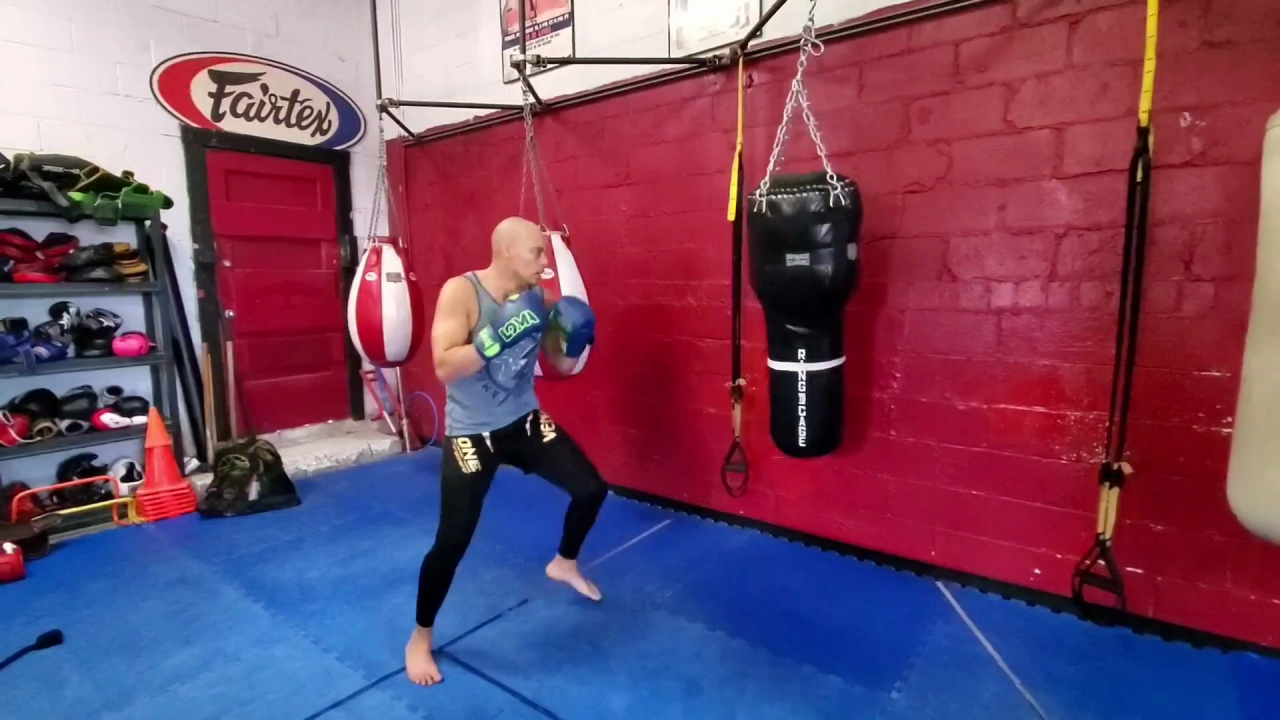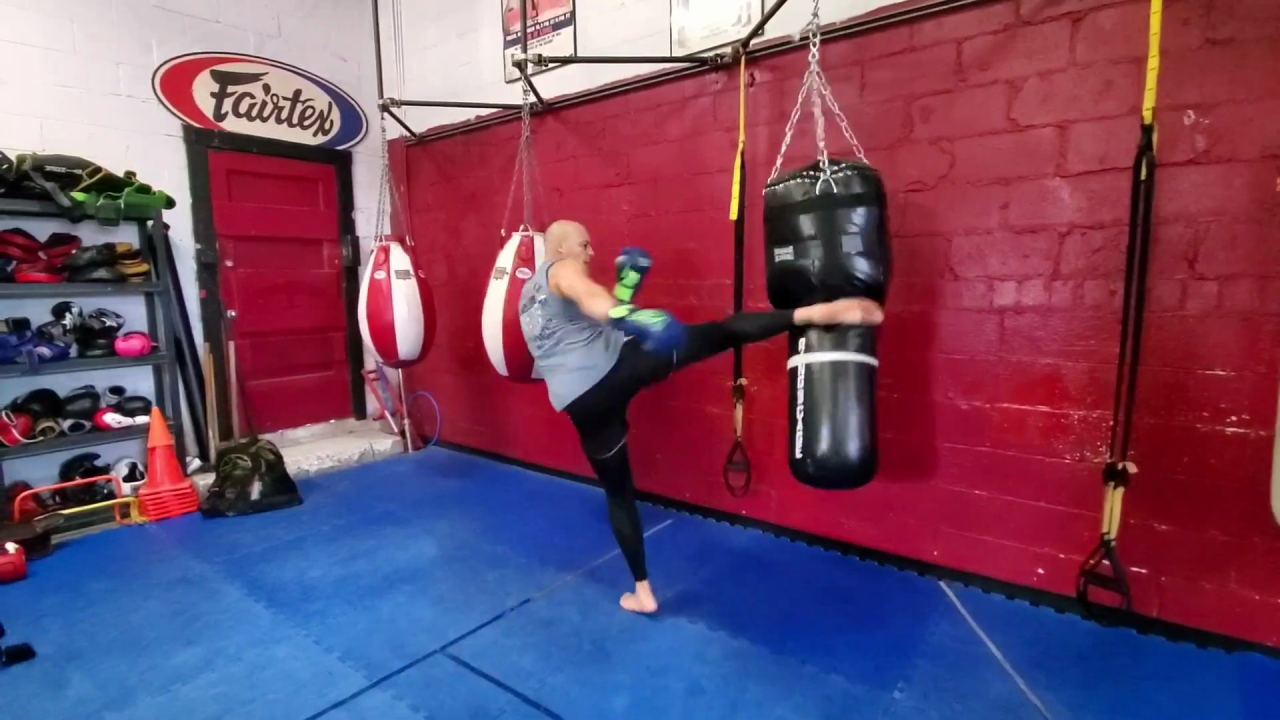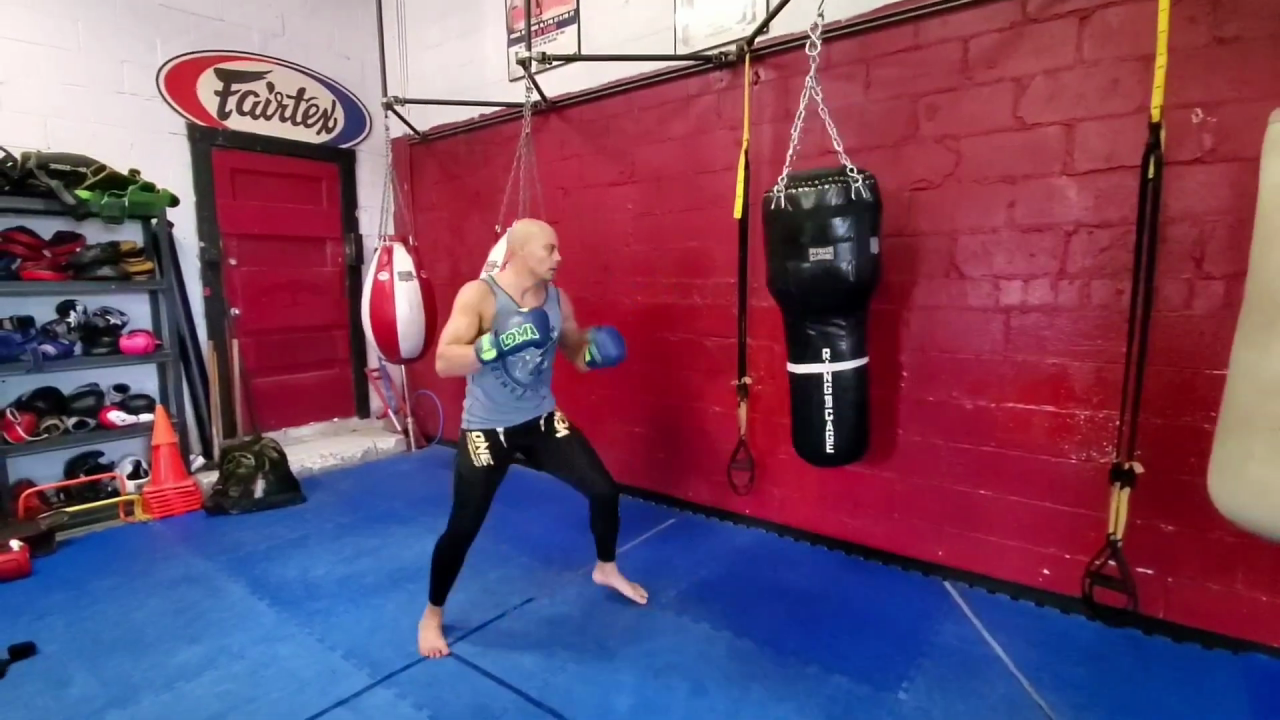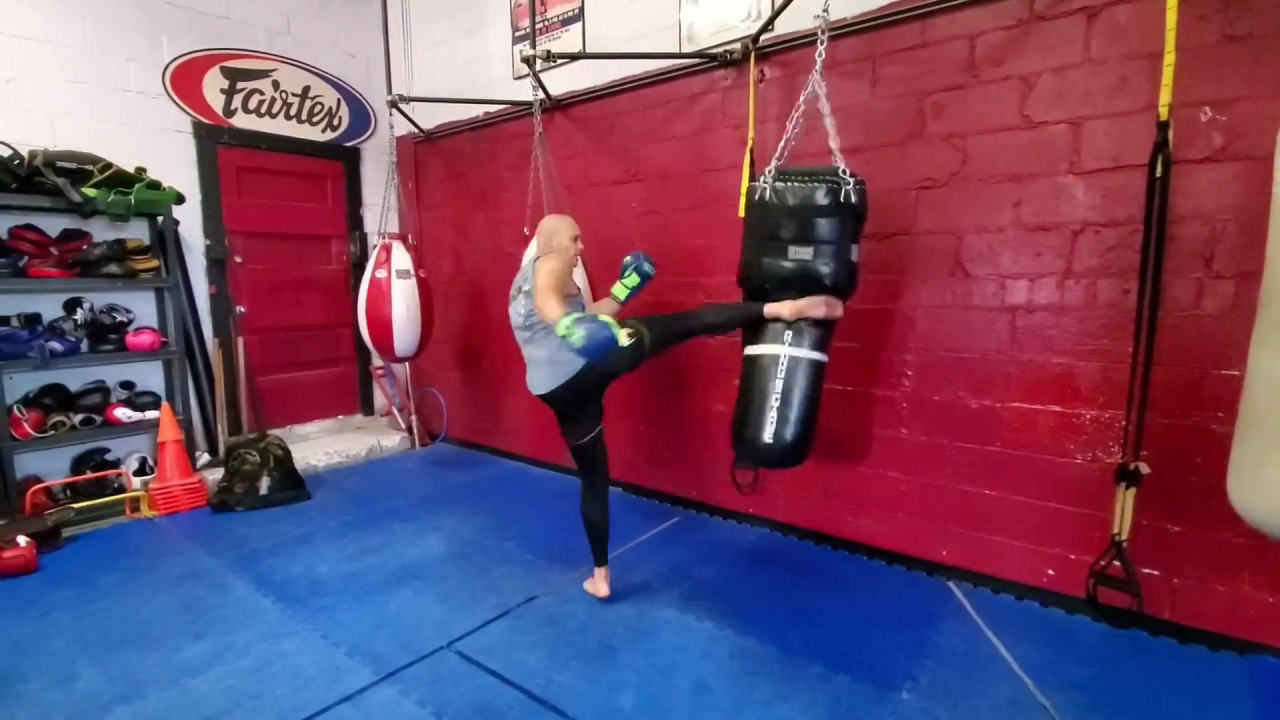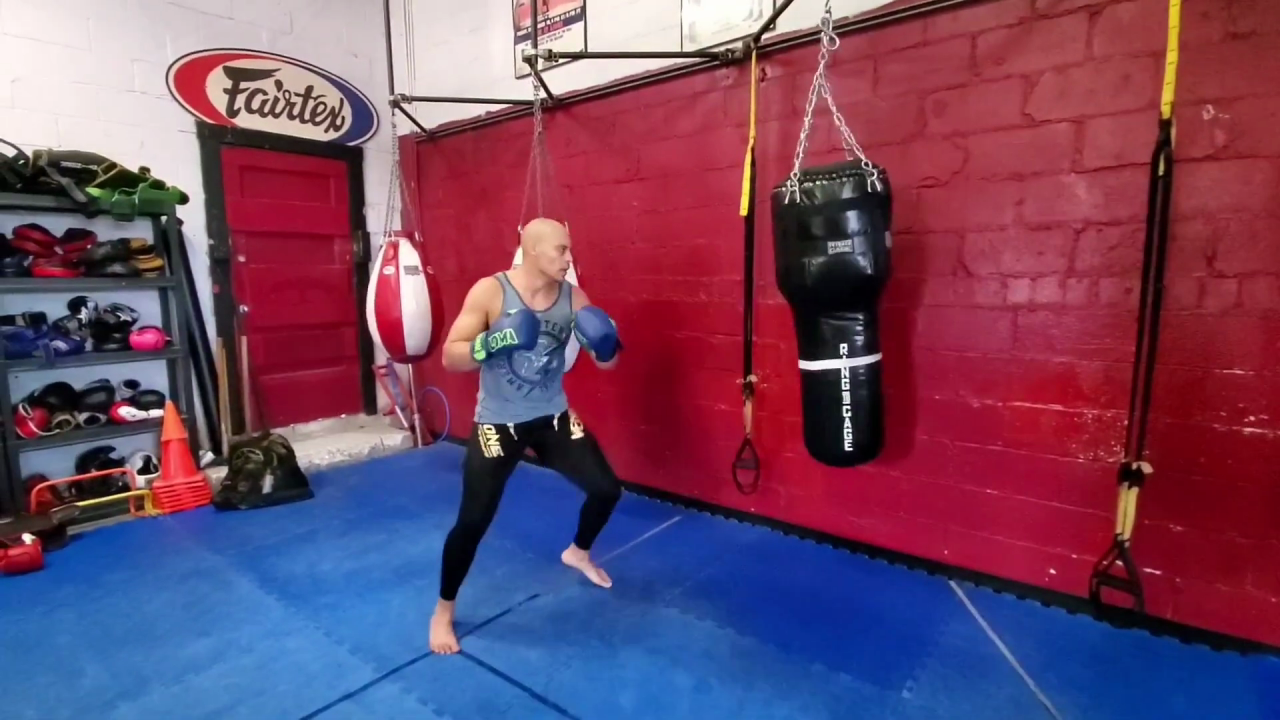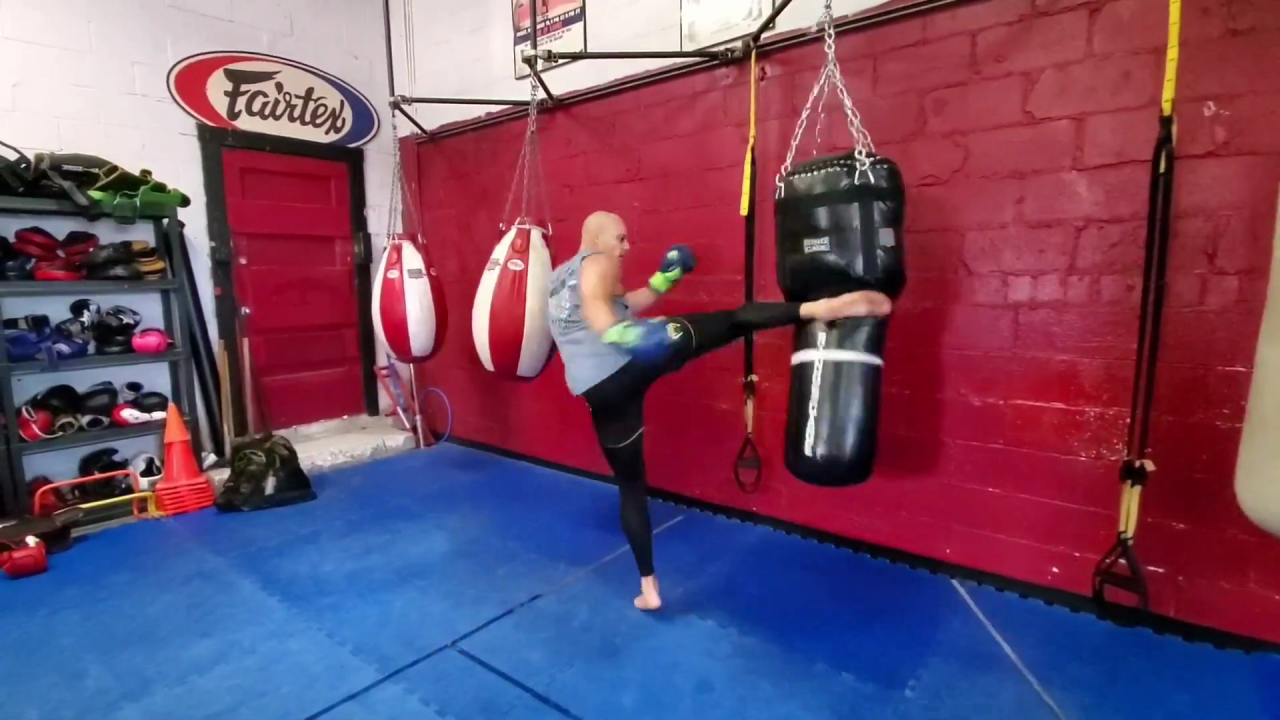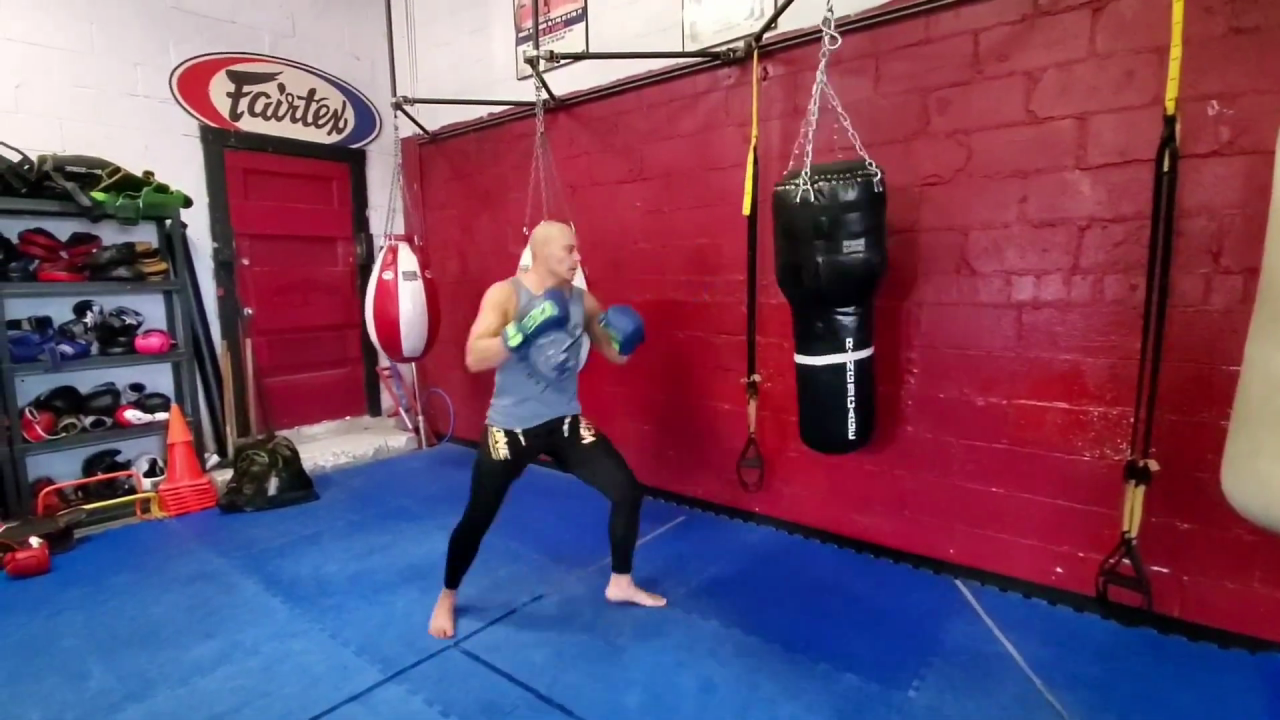
dt=0.7s
person 1, frame 1
left shoulder: (538, 297)
right shoulder: (460, 292)
left elbow: (565, 360)
right elbow: (444, 368)
left wrist: (575, 336)
right wrist: (498, 337)
left hip: (525, 421)
right hip: (471, 433)
left knee: (591, 488)
right knee: (453, 541)
left ankle: (565, 562)
right ankle: (420, 638)
person 1, frame 2
left shoulder: (532, 290)
right shoulder: (563, 270)
right elbow: (590, 298)
left wrist: (629, 283)
right wrist: (637, 319)
left hip: (579, 400)
right hip: (608, 371)
left knee: (618, 492)
right knee: (716, 333)
left ankle: (640, 592)
right ankle: (820, 312)
person 1, frame 3
left shoulder: (556, 297)
right shoulder: (478, 295)
left elbow: (578, 357)
right elbow: (445, 362)
left wrist: (596, 352)
right wrist: (498, 344)
left hip: (543, 420)
right hip: (486, 429)
left knee: (604, 489)
right knee: (463, 528)
left ankle: (606, 567)
right ankle: (433, 614)
person 1, frame 4
left shoulder: (526, 278)
right shoulder: (551, 264)
right elbow: (546, 300)
left wrist: (625, 287)
right wrist: (574, 327)
left hip: (555, 388)
right hip: (584, 365)
left knee: (594, 478)
right knee: (685, 324)
left ankle: (599, 577)
right ankle: (780, 310)
person 1, frame 5
left shoulder: (573, 299)
right shoulder: (489, 293)
left elbow: (607, 361)
right elbow: (450, 356)
left wrist: (604, 341)
right wrist: (492, 342)
left hip: (554, 416)
right hip: (498, 423)
left knee: (606, 488)
right knee: (473, 521)
left ankle: (579, 551)
right ankle: (443, 610)
person 1, frame 6
left shoulder: (562, 278)
right shoulder: (596, 262)
right elbow: (597, 314)
left wrist: (665, 278)
right wrist: (632, 335)
left hip: (596, 390)
right hip: (626, 368)
left knee: (630, 486)
right knee: (731, 320)
left ankle: (647, 588)
right ankle: (824, 309)
person 1, frame 7
left shoulder: (583, 301)
right shoulder: (504, 294)
left elbow: (616, 356)
right elbow: (475, 358)
left wrist: (625, 340)
right wrist: (525, 328)
left hip: (565, 421)
right hip: (511, 426)
left knee: (627, 492)
right knee: (476, 518)
left ankle: (621, 582)
right ankle: (447, 597)
